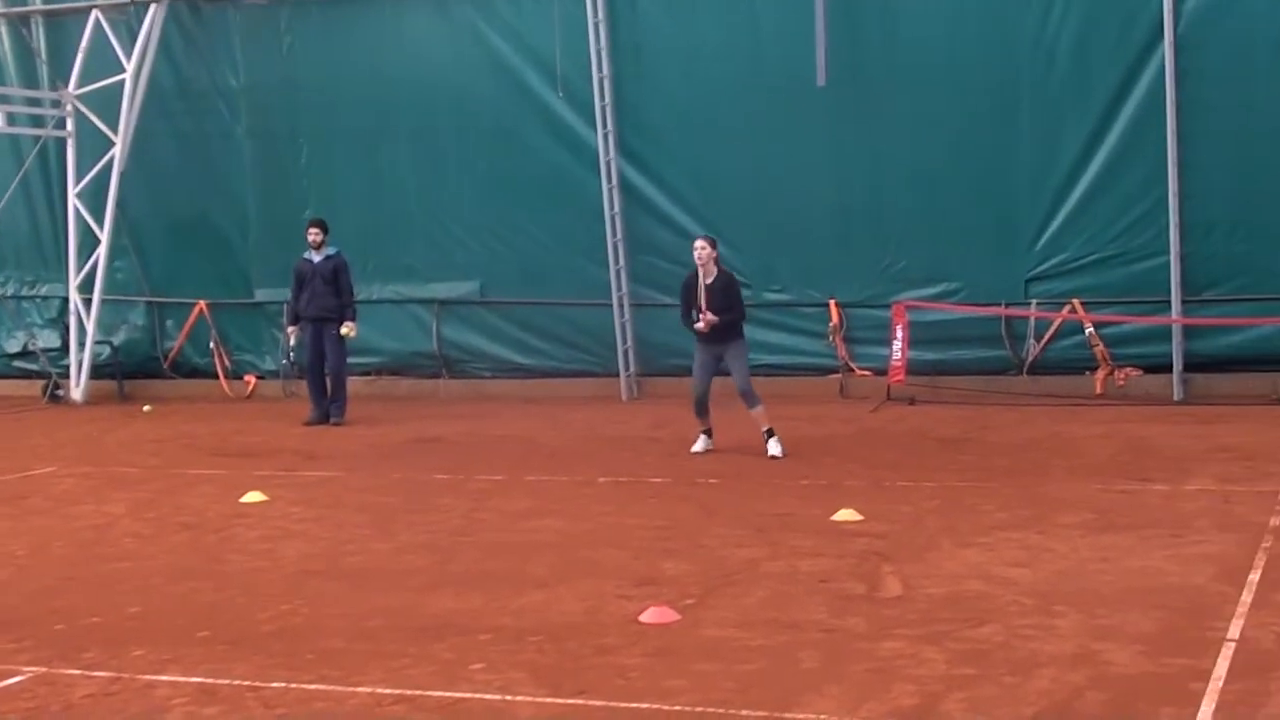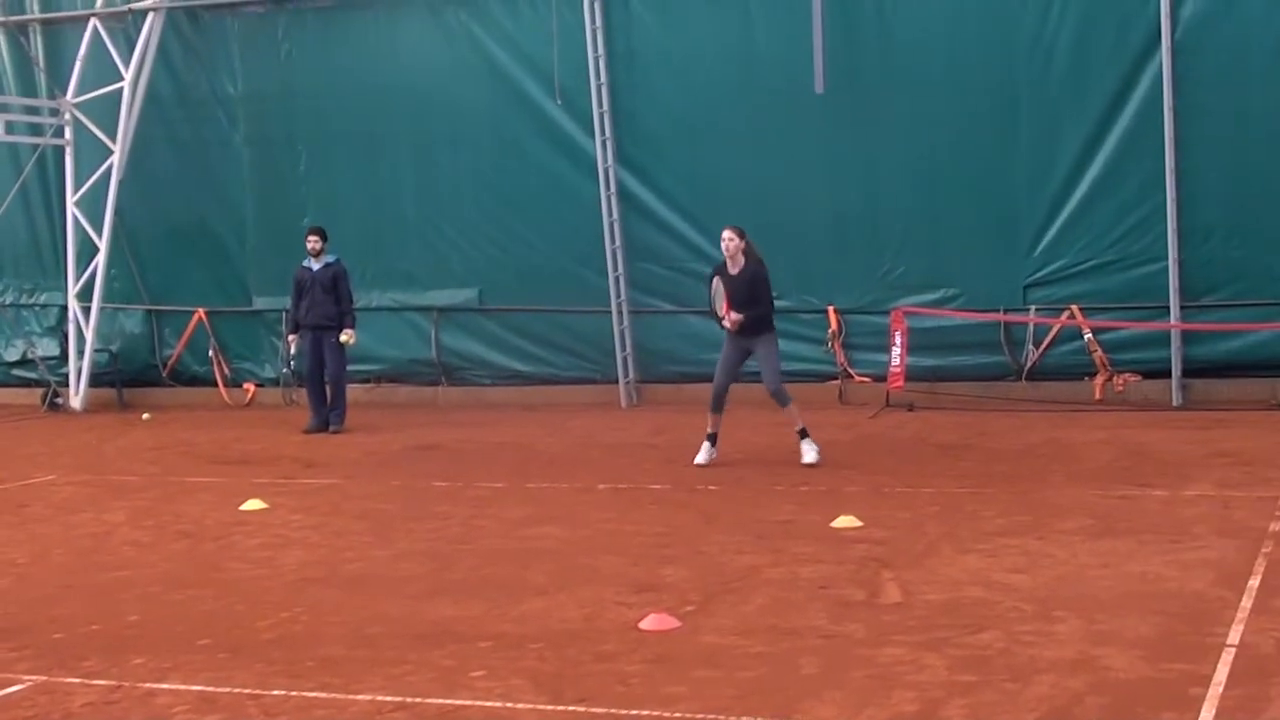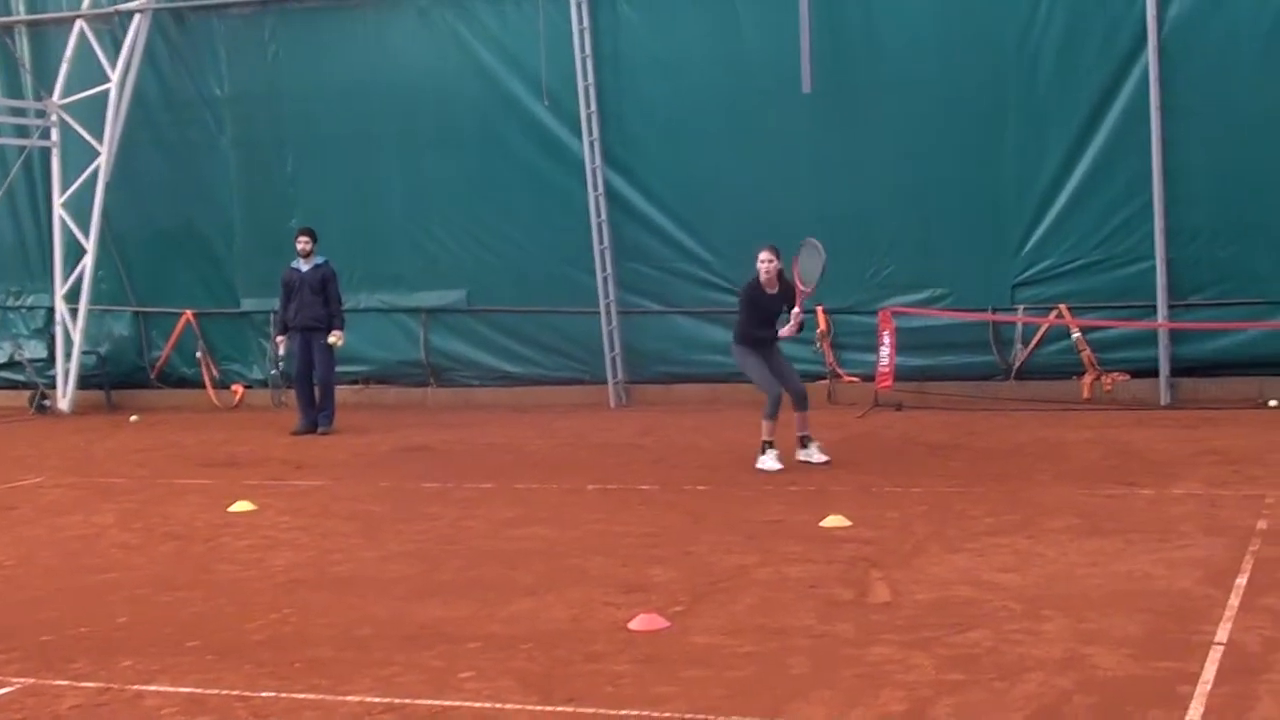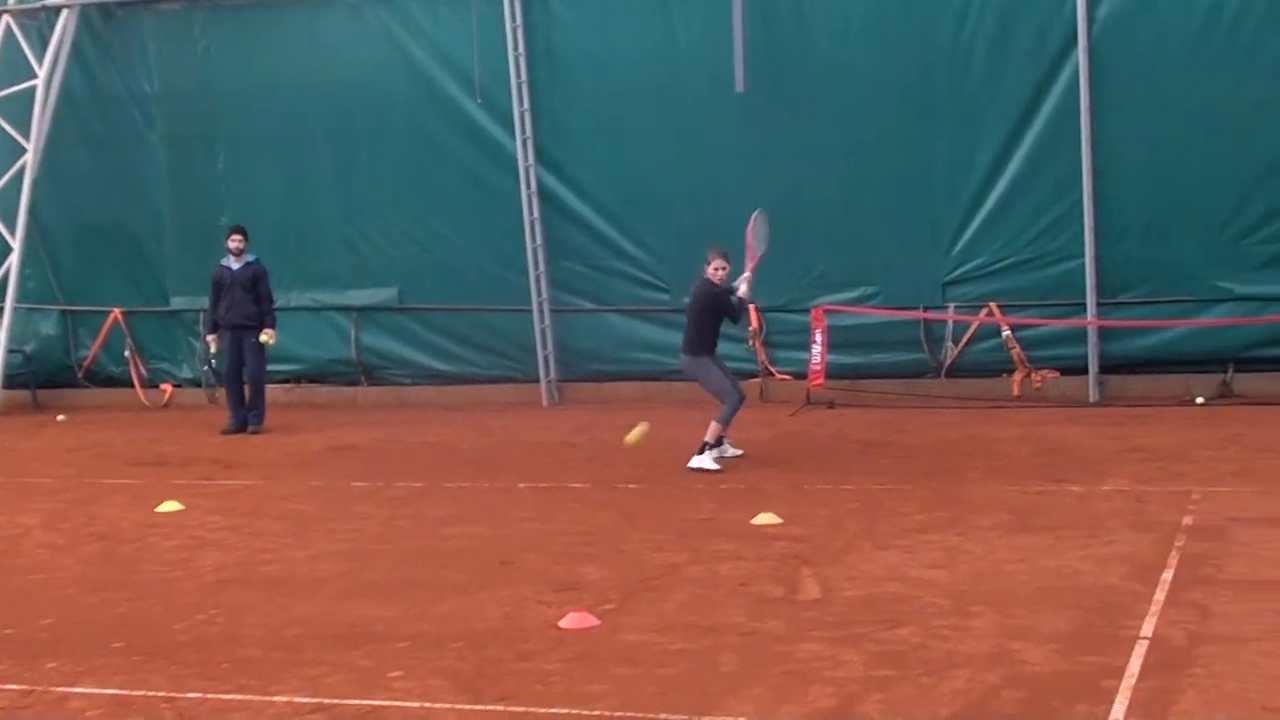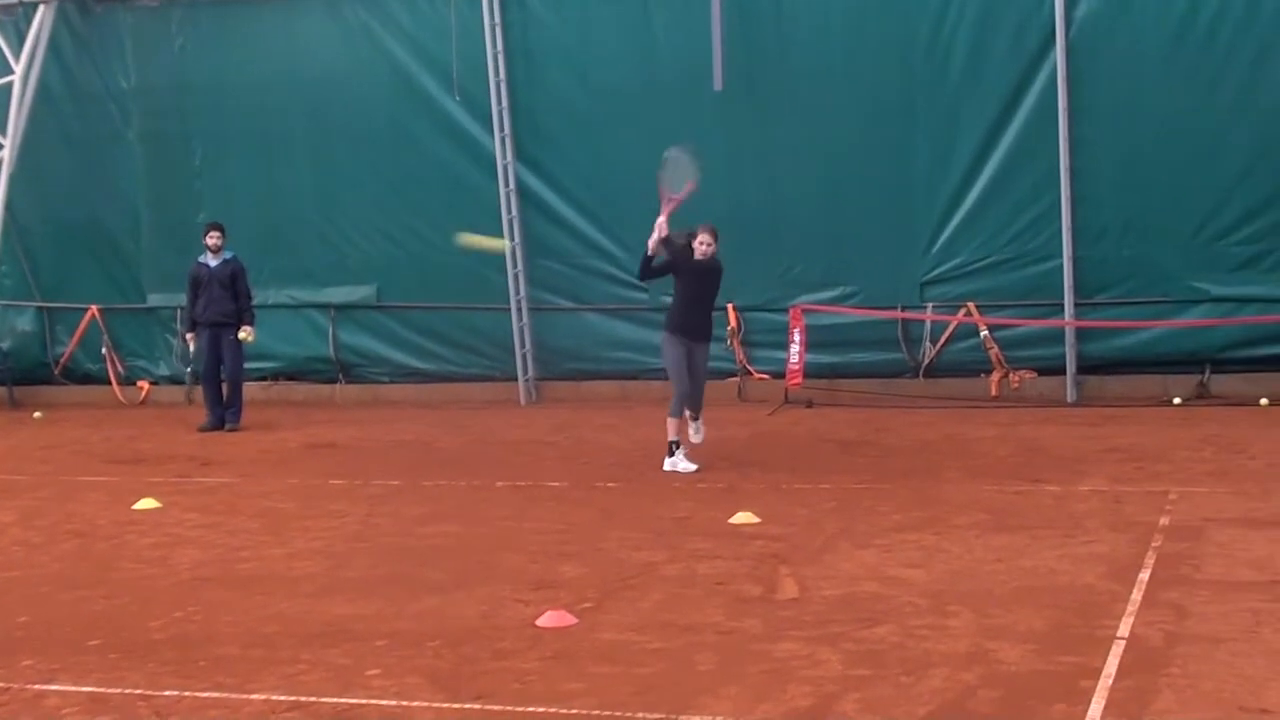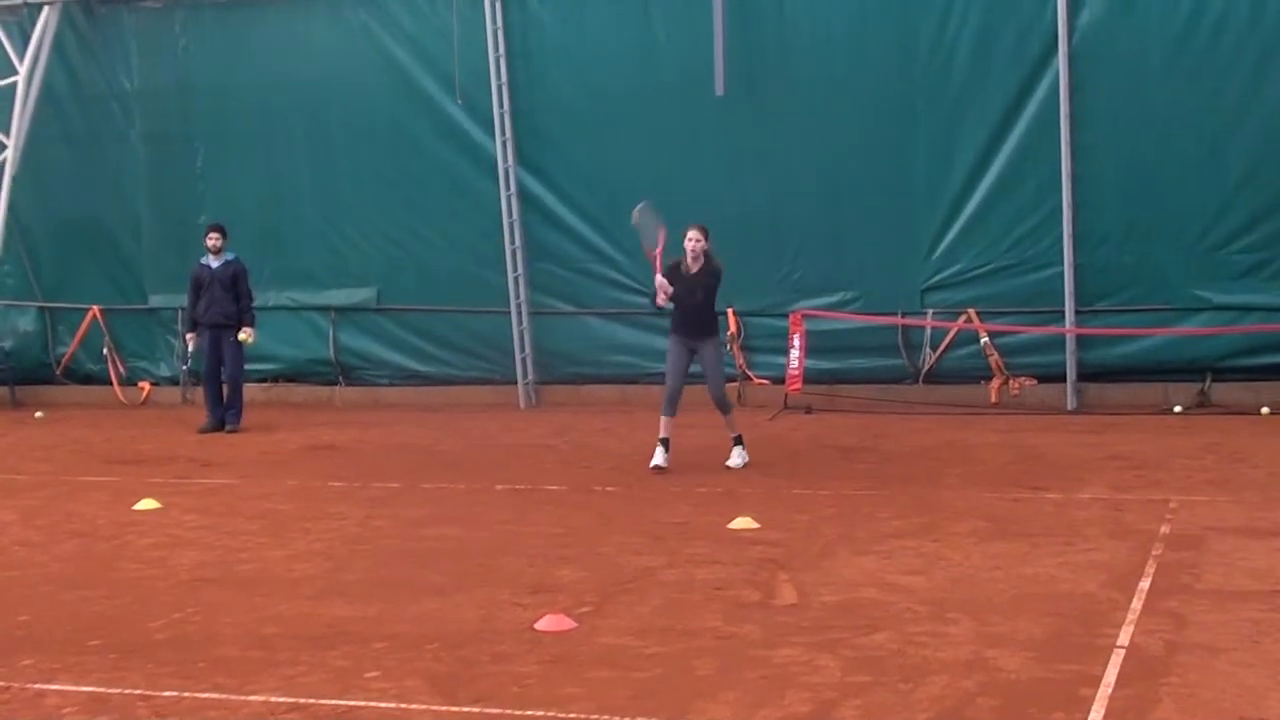
dt=0.4s
person 1, frame 1
left shoulder: (727, 280)
right shoulder: (689, 283)
left elbow: (739, 314)
right elbow: (685, 317)
left wrist: (717, 321)
right wrist: (696, 326)
left hip: (733, 343)
right hip: (705, 345)
left knee: (744, 388)
right knee: (699, 395)
left ankle: (771, 438)
right ankle: (706, 436)
person 1, frame 2
left shoulder: (756, 271)
right shoulder: (718, 273)
left elbow: (767, 307)
left wrist: (742, 318)
right wrist: (724, 321)
left hip: (763, 337)
right hip: (735, 338)
left knee: (774, 388)
right knee: (718, 389)
left ankle: (805, 440)
right ankle: (709, 445)
person 1, frame 3
left shoulder: (785, 286)
right shoulder: (750, 291)
left elbow: (797, 321)
right elbow: (749, 331)
left wrist: (796, 320)
right wrist: (779, 333)
left hip: (769, 349)
right hip: (746, 349)
left knee: (799, 391)
right knee: (774, 392)
left ankle: (807, 445)
right ankle: (766, 453)
person 1, frame 4
left shoulder: (711, 286)
right shoulder: (711, 292)
right elbow: (735, 314)
left wrist: (735, 288)
right wrist: (742, 297)
left hip: (707, 354)
right hip: (695, 358)
left knee: (738, 396)
right knee: (733, 399)
left ankle: (718, 443)
right ankle: (702, 454)
person 1, frame 5
left shoulder: (713, 267)
right shoulder: (679, 262)
left elbow: (685, 264)
right elbow: (643, 274)
left wrist: (665, 240)
right wrist: (652, 247)
left hip: (700, 340)
right hip: (674, 336)
left knee: (694, 398)
right knee: (680, 391)
left ankle: (693, 417)
right ankle: (672, 454)
person 1, frame 6
left shoulder: (712, 271)
right shoulder: (673, 269)
left elbow: (698, 302)
right elbow: (659, 301)
left wrist: (671, 292)
right wrist: (661, 297)
left hip: (707, 339)
right hip: (679, 338)
left knee: (718, 395)
right knee: (672, 391)
left ankle: (738, 446)
right ankle: (662, 449)
person 2, frame 1
left shoulder: (337, 260)
right shoulder: (301, 264)
left elbow: (346, 292)
right elbow: (295, 295)
left wrist: (350, 318)
right wrist: (292, 322)
left hip: (333, 322)
right hip: (309, 323)
left knee: (336, 366)
right knee: (312, 367)
left ankle: (337, 411)
right ankle: (320, 410)
person 2, frame 2
left shoulder: (336, 268)
right shoulder: (301, 272)
left elbow: (346, 300)
right elbow: (295, 303)
left wrist: (349, 325)
right wrist: (292, 330)
left hip: (332, 329)
right hip: (309, 330)
left knee: (335, 374)
right knee: (311, 374)
left ankle: (336, 419)
right ankle: (319, 418)
person 2, frame 3
left shoulder: (325, 269)
right shoulder: (289, 273)
left elbow: (335, 301)
right elbow: (284, 304)
left wrist: (337, 327)
right wrist: (281, 331)
left hip: (321, 331)
right hip: (298, 332)
left knee: (324, 376)
right knee: (301, 376)
left ankle: (325, 421)
right ankle: (308, 420)
person 2, frame 4
left shoulder: (256, 267)
right shoulder: (219, 271)
left elbow: (266, 299)
right elbow: (213, 302)
left wrist: (269, 325)
right wrist: (211, 330)
left hip: (252, 329)
right hip: (228, 330)
left knee: (255, 374)
right knee: (230, 375)
left ankle: (255, 419)
right ankle: (238, 419)
person 2, frame 5
left shoulder: (234, 264)
right shoulder: (197, 268)
left elbow: (244, 296)
right elbow: (191, 300)
left wrist: (247, 322)
right wrist: (190, 328)
left hip: (230, 327)
right hip: (205, 328)
left knee: (233, 372)
right knee: (208, 373)
left ankle: (232, 417)
right ankle: (215, 417)
person 2, frame 6
left shoulder: (236, 266)
right shoulder: (199, 269)
left elbow: (245, 298)
right elbow: (192, 301)
left wrist: (248, 324)
right wrist: (190, 328)
left hip: (231, 328)
right hip: (207, 329)
left knee: (233, 373)
right knee: (209, 374)
left ankle: (232, 418)
right ankle: (215, 418)
